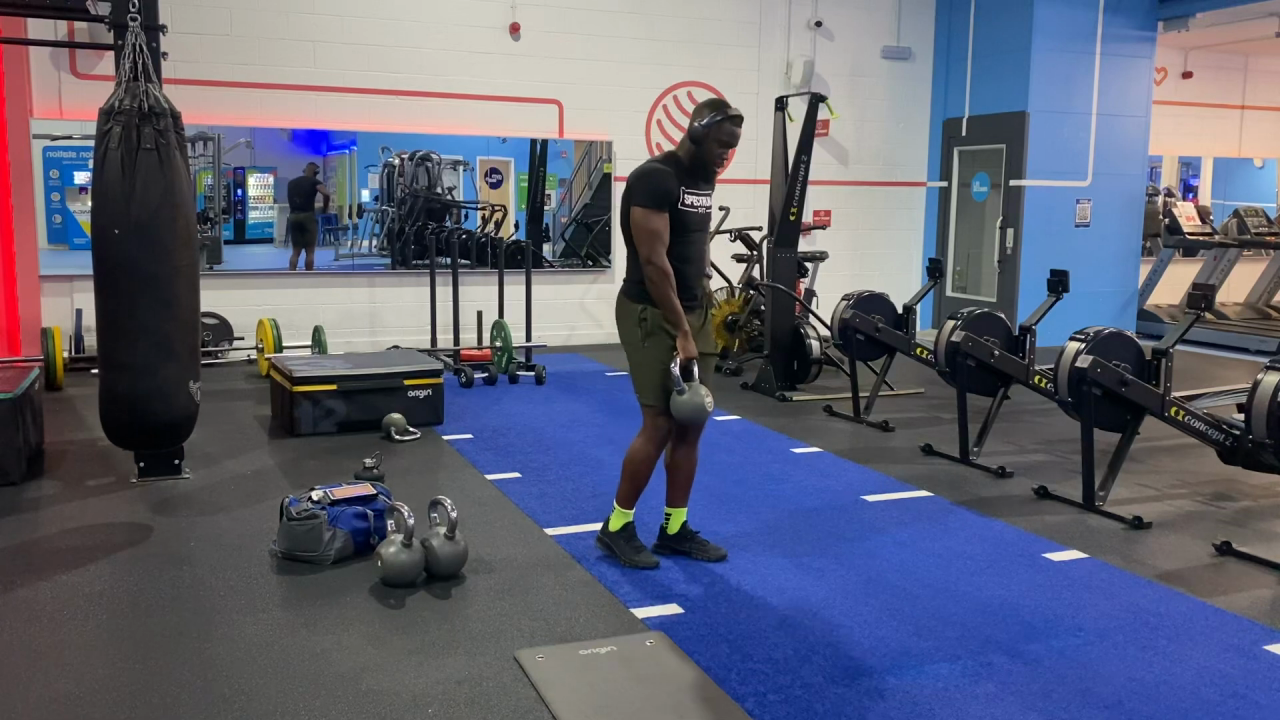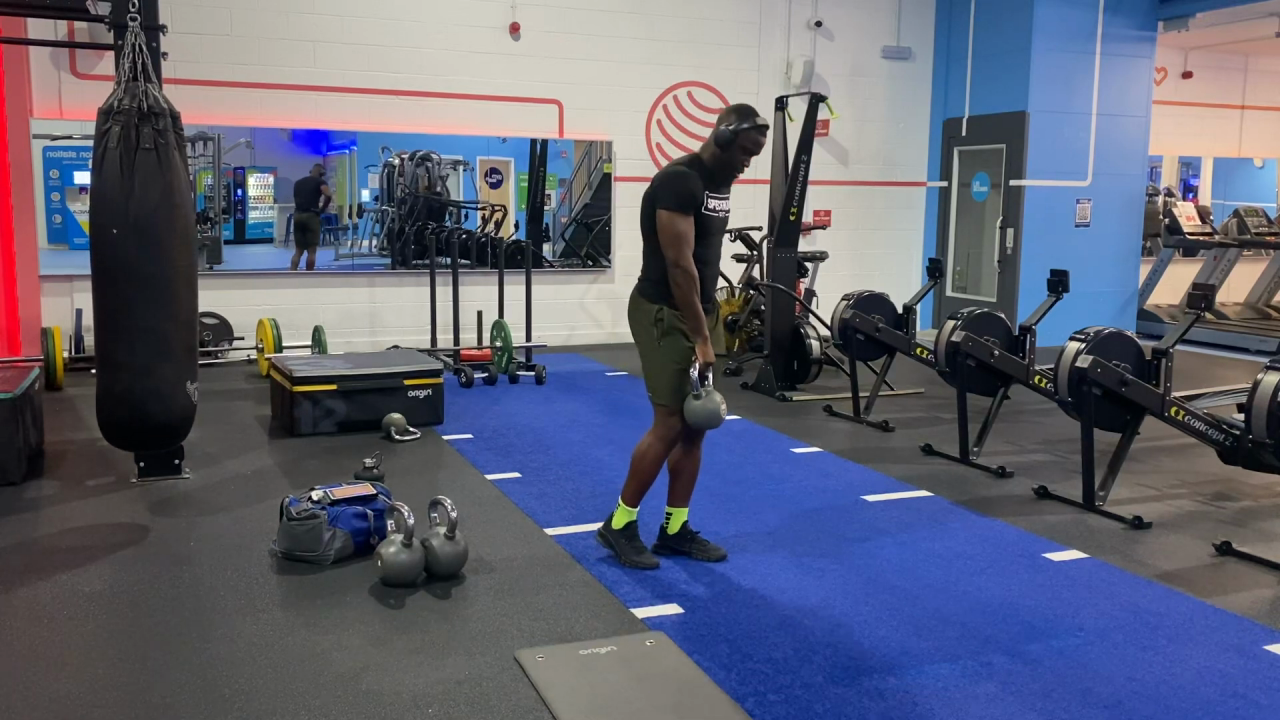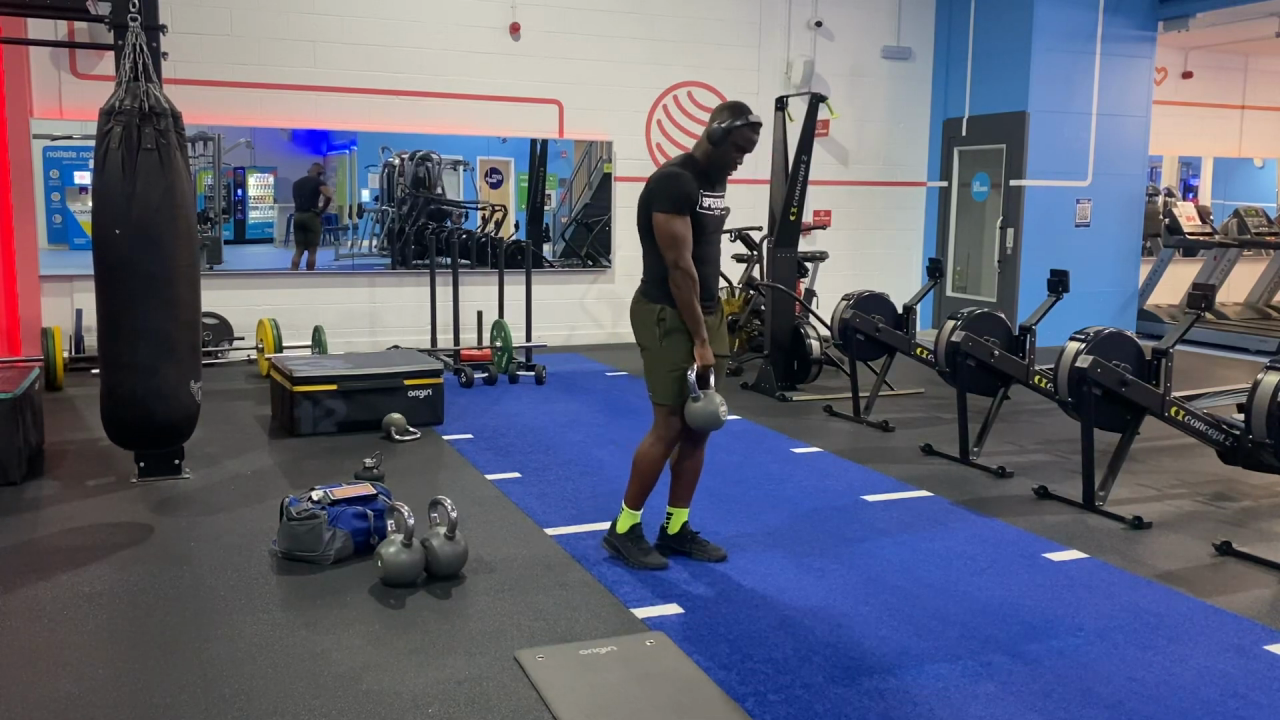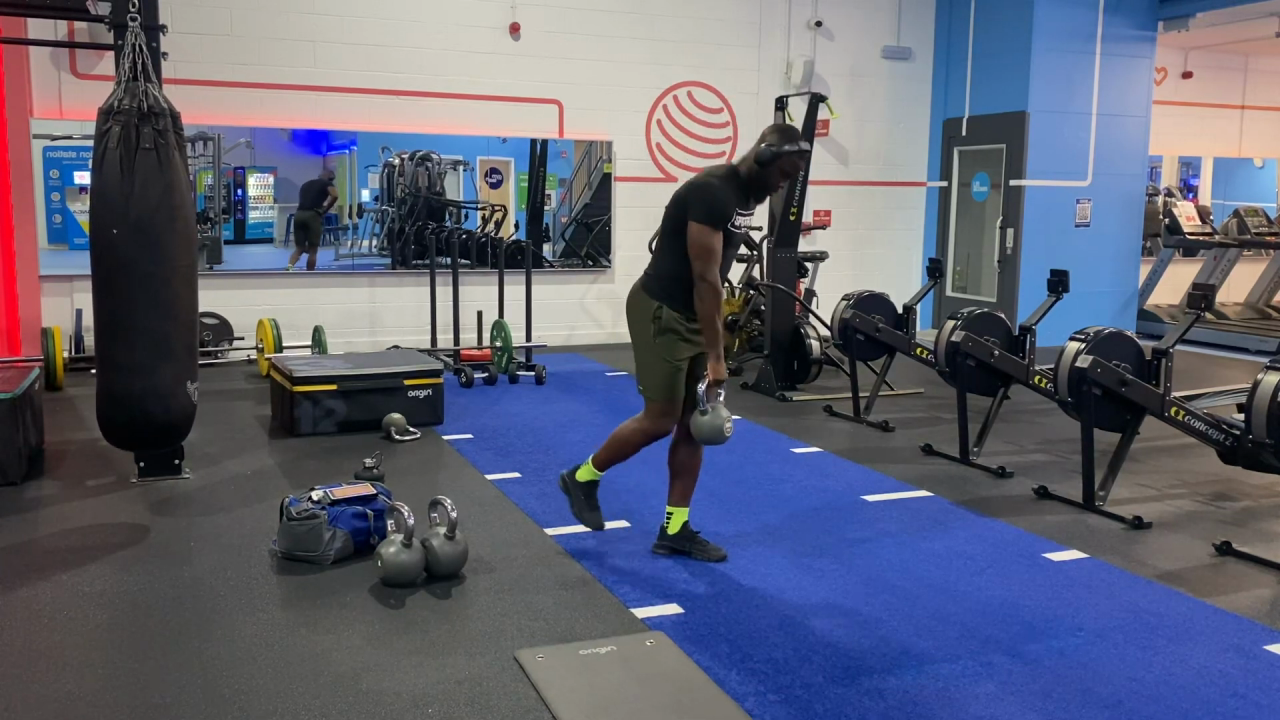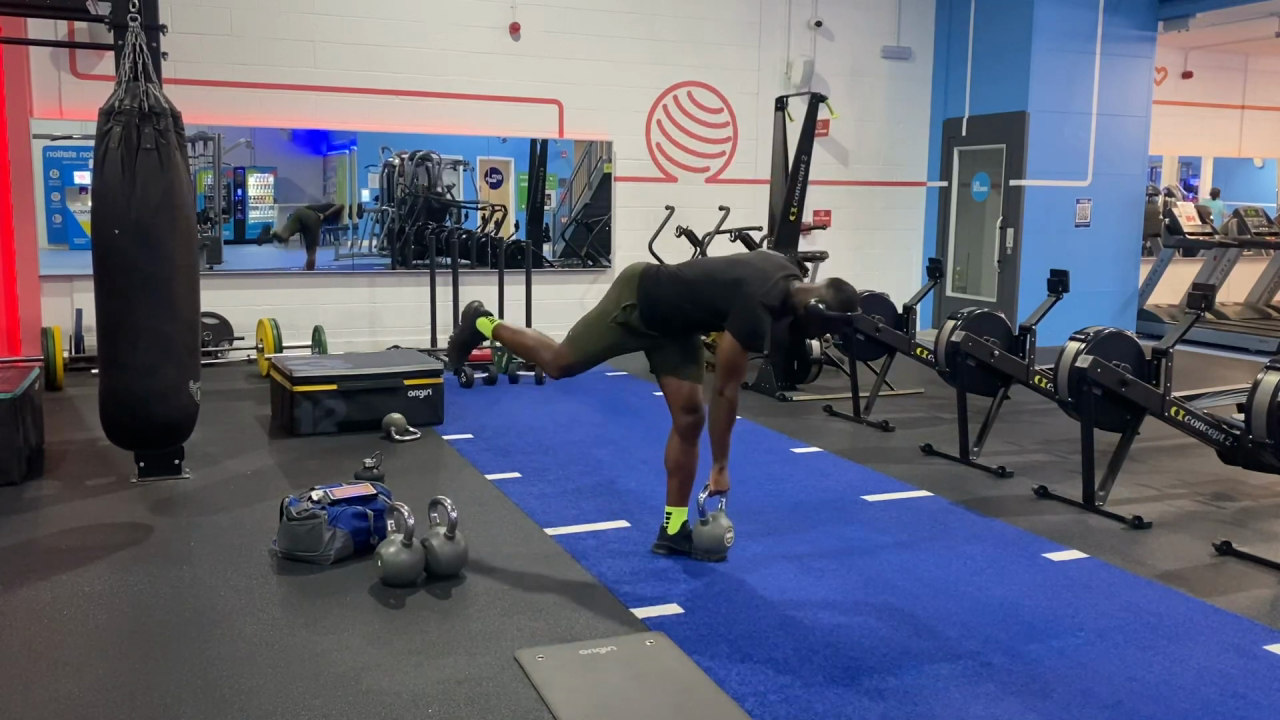
dt=1s
person 1, frame 1
left shoulder: (704, 179)
right shoulder: (654, 178)
right elbow: (653, 262)
left wrist: (699, 308)
right wrist: (680, 333)
left hip: (695, 311)
right hip: (651, 314)
left knee: (691, 422)
right knee: (660, 425)
left ankle: (675, 529)
right ankle: (618, 526)
person 1, frame 2
left shoulder: (720, 182)
right shoulder: (679, 181)
right elbow: (679, 265)
left wrist: (705, 330)
right wrist: (701, 339)
left hip: (699, 310)
right hip: (663, 313)
left knee: (696, 422)
right knee: (670, 424)
left ankle: (675, 528)
right ankle: (620, 525)
person 1, frame 3
left shoulder: (716, 181)
right shoulder: (673, 182)
right elbow: (679, 267)
right wrist: (700, 341)
left hip: (707, 311)
right hip: (667, 314)
left knee: (699, 425)
right knee: (670, 425)
left ankle: (676, 529)
right ankle: (624, 529)
person 1, frame 4
left shoulder: (747, 193)
right shoulder: (713, 192)
right elbow: (706, 279)
left wrist: (712, 349)
right wrist: (716, 357)
left hip: (694, 314)
right hip: (661, 312)
left knee: (694, 422)
right knee: (658, 420)
left ankle: (675, 529)
right ankle: (583, 479)
person 1, frame 5
left shoulder: (788, 275)
right shoulder: (757, 311)
right elbow: (726, 392)
right wrist: (720, 468)
left hip: (672, 316)
right hip: (637, 304)
left knee: (690, 415)
right knee: (560, 363)
left ankle: (673, 530)
right ankle: (483, 325)
